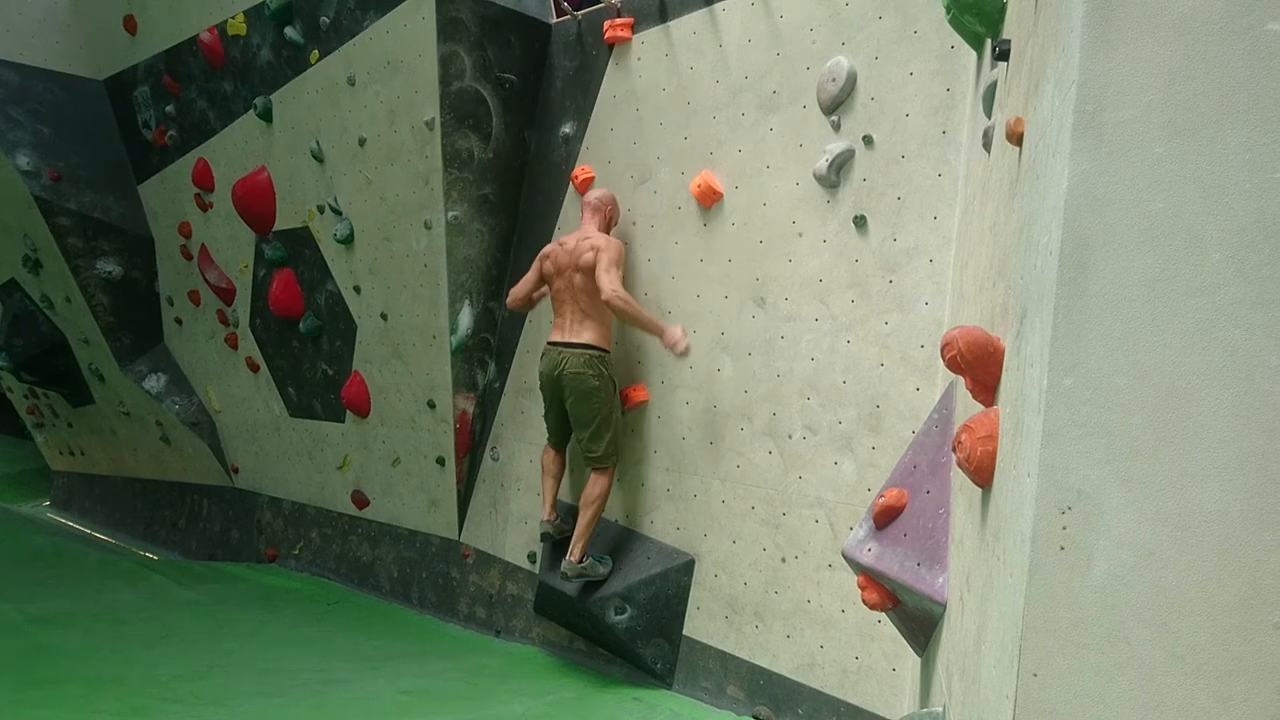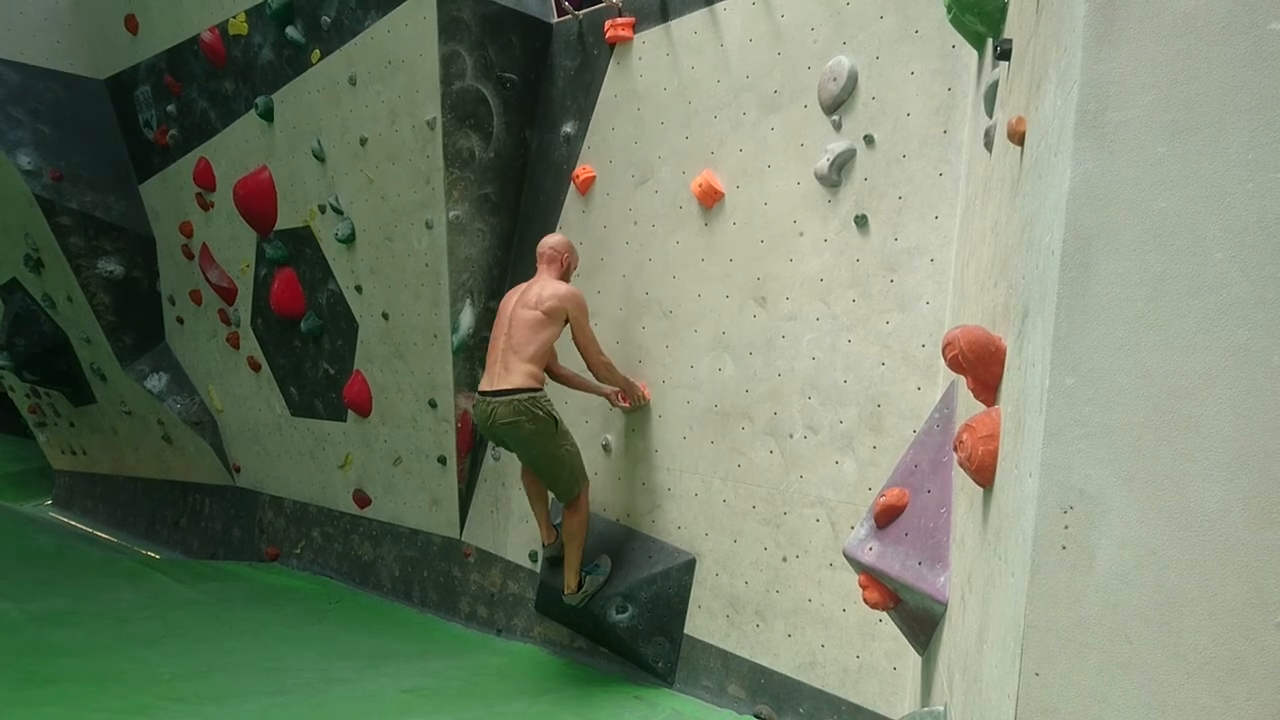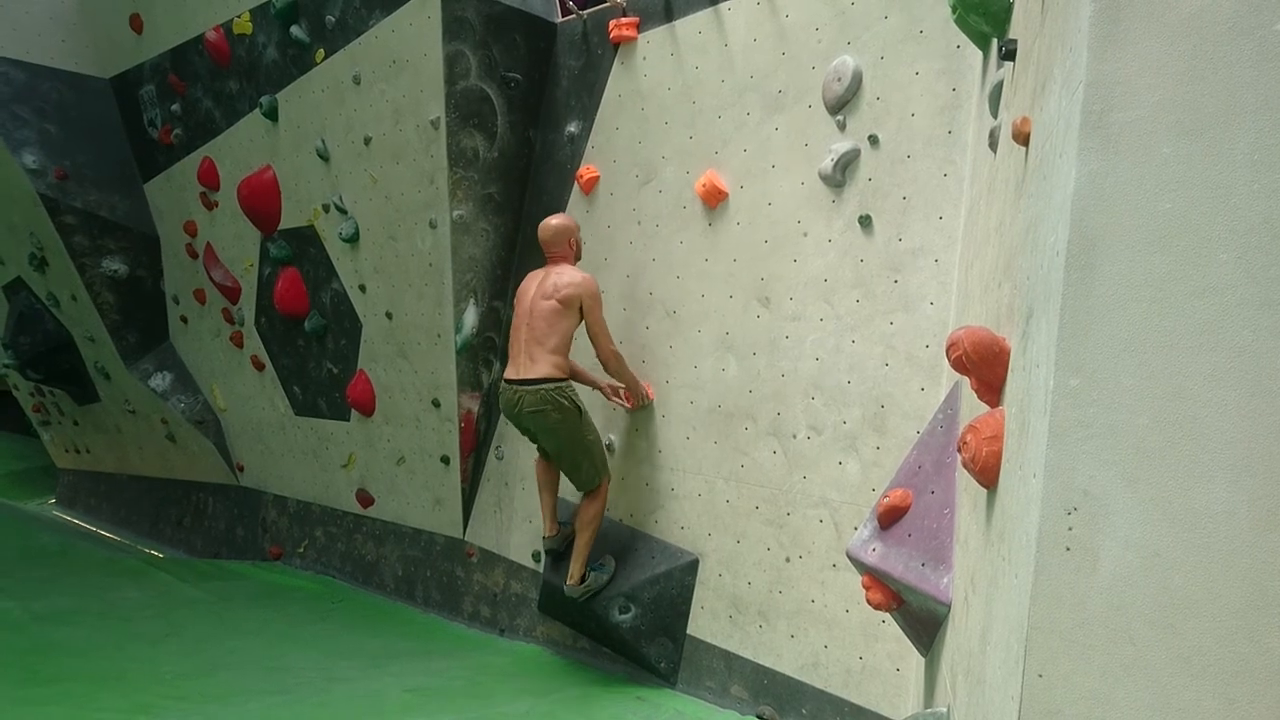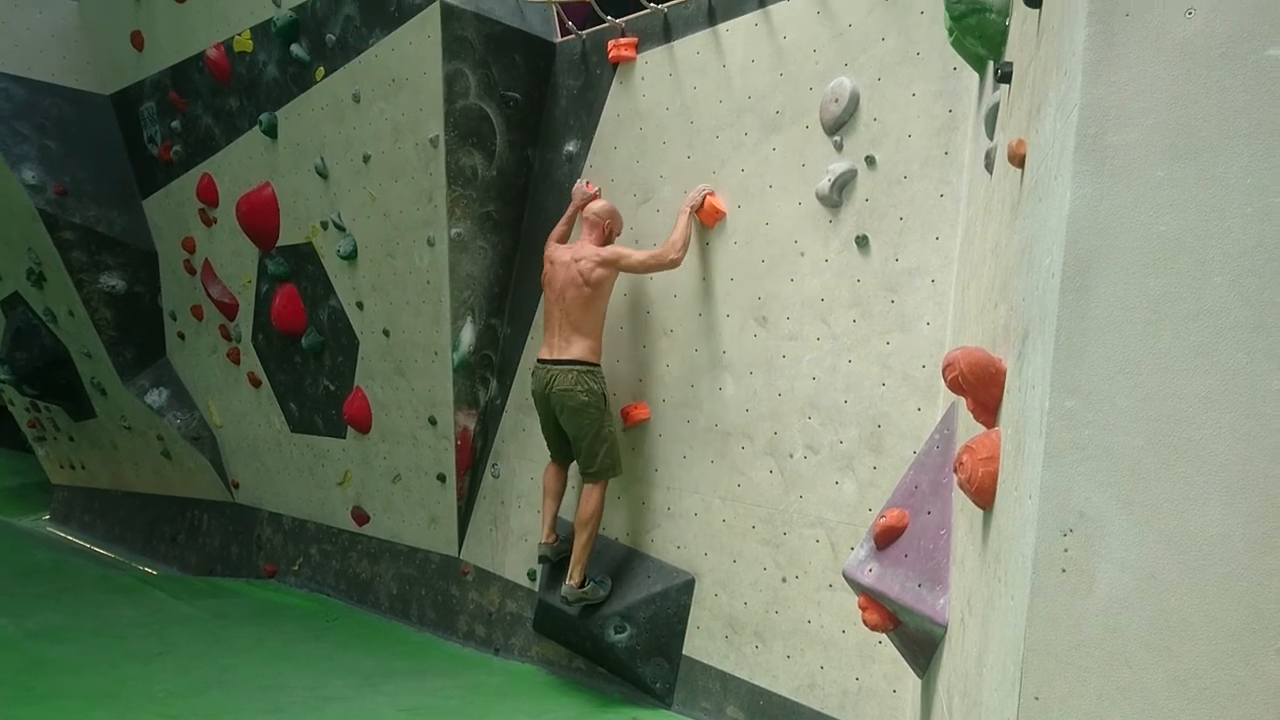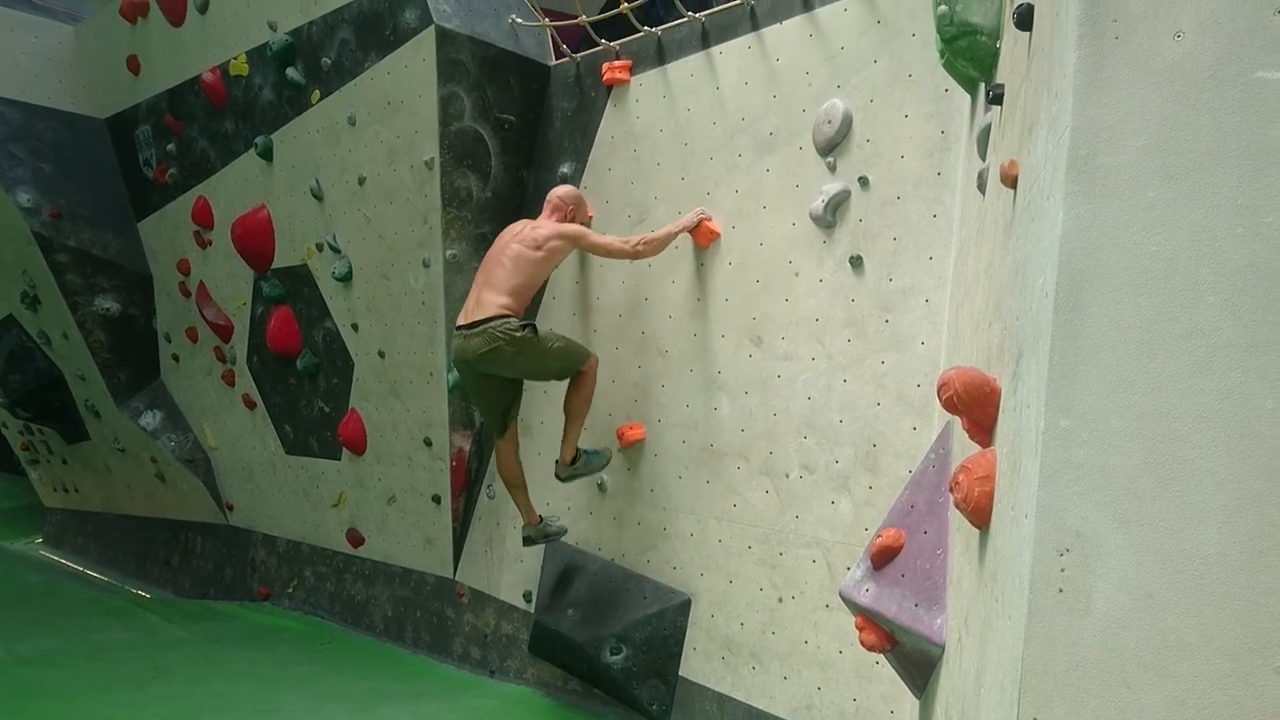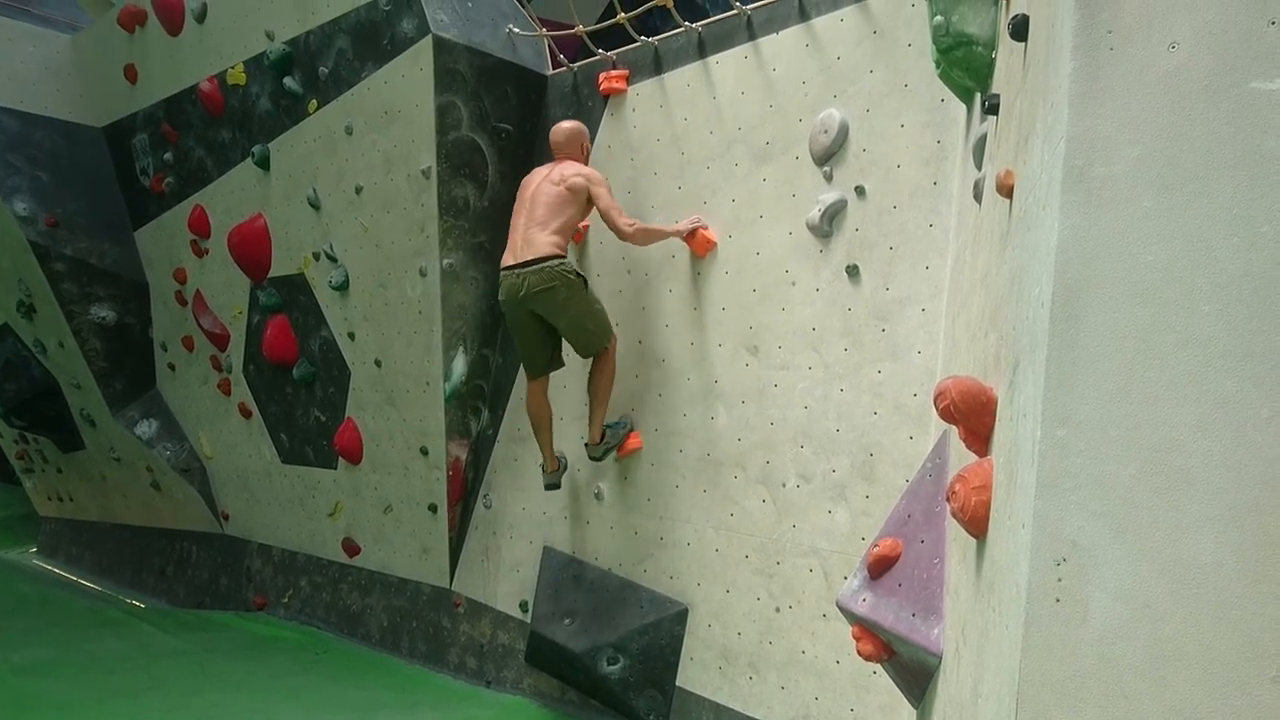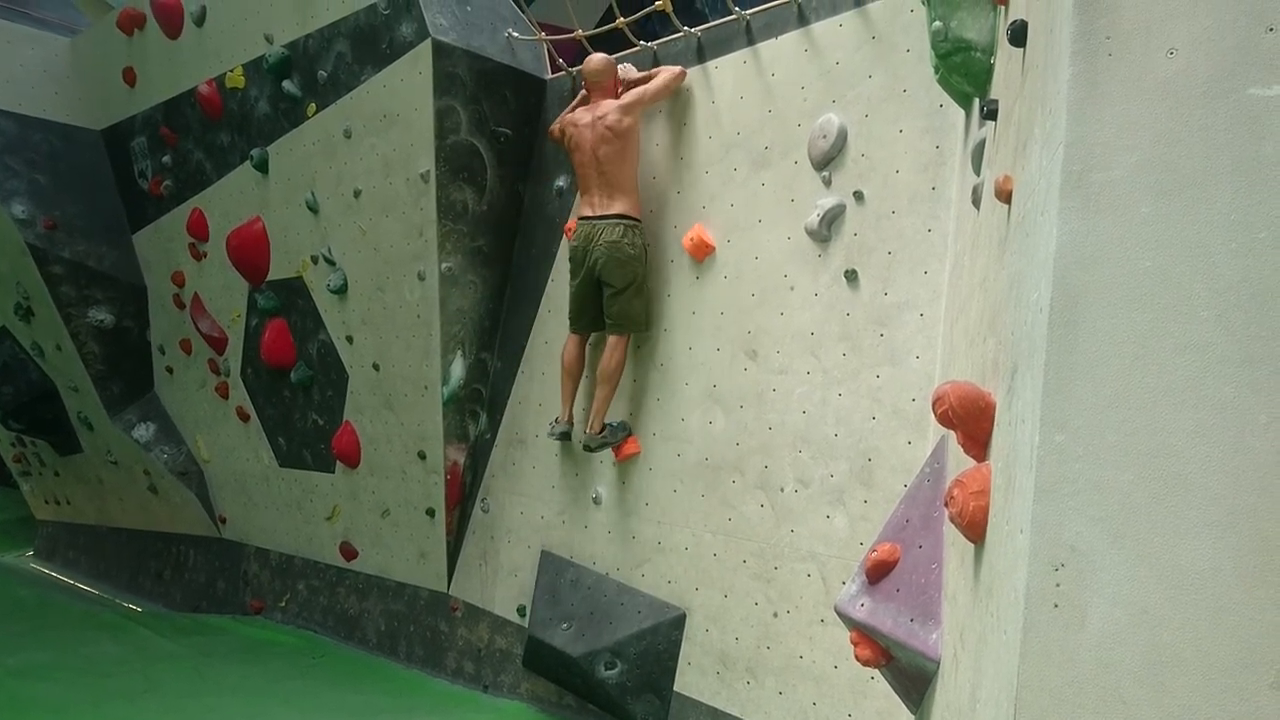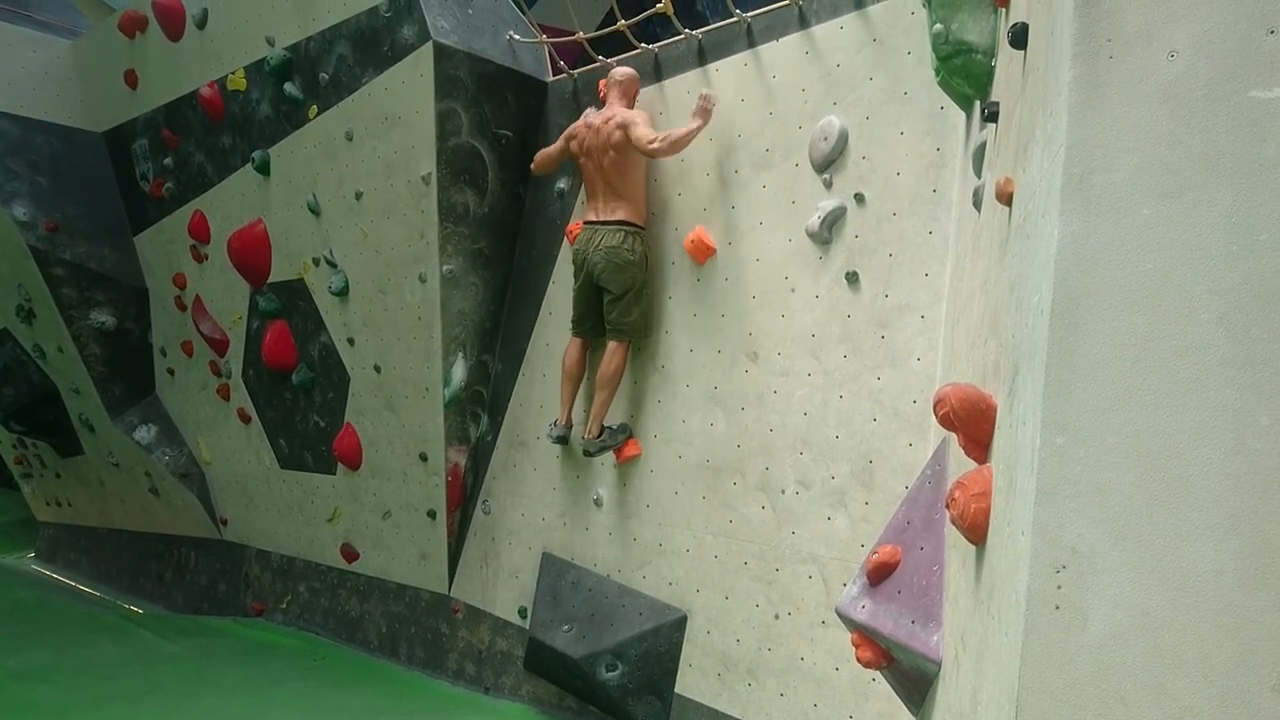
dt=0.5s
person 1, frame 1
left shoulder: (551, 251)
right shoulder: (606, 245)
left elbow: (514, 301)
right elbow: (611, 294)
right wrist: (663, 330)
left hip: (551, 357)
right hip: (587, 361)
left knee: (556, 441)
right knee: (602, 464)
left ankle: (548, 517)
right ankle: (576, 557)
person 1, frame 2
left shoulder: (513, 295)
right shoulder: (567, 295)
right elbow: (597, 363)
left wrist: (603, 391)
right wrist: (629, 386)
left hip: (484, 407)
right hip: (521, 406)
left knee: (532, 455)
right knee: (576, 492)
left ankle: (549, 539)
right ankle: (574, 584)
person 1, frame 3
left shoulder: (526, 284)
right shoulder: (580, 282)
right elbow: (607, 356)
left wrist: (598, 384)
right wrist: (635, 385)
left hip: (511, 394)
right hip: (548, 395)
left knee: (549, 450)
right knee: (595, 483)
left ankle: (551, 531)
right ankle: (577, 577)
person 1, frame 4
left shoulder: (553, 256)
right shoulder: (605, 257)
right elbow: (671, 256)
left wrist: (575, 205)
right wrist: (687, 209)
left hip: (543, 373)
right hip: (579, 378)
left knee: (559, 458)
right knee: (595, 477)
left ankle: (548, 539)
right ankle: (576, 580)
person 1, frame 5
left shoulder: (515, 228)
right shoulder: (564, 232)
right elbow: (633, 248)
right wrist: (682, 225)
left hip: (464, 340)
right hip: (498, 332)
left knee: (504, 435)
right knee: (586, 364)
left ankle: (531, 522)
right ankle: (569, 457)
person 1, frame 6
left shoulder: (533, 177)
right shoulder: (586, 176)
right elbow: (627, 231)
right wrist: (677, 229)
left hip: (508, 280)
right hip: (548, 273)
left knee: (536, 377)
right knee: (604, 347)
left ankle: (550, 465)
right ankle: (596, 438)
person 1, frame 7
left shoulder: (571, 124)
right shoulder: (626, 107)
left elbow: (554, 129)
right elbow: (676, 73)
left wrist: (585, 94)
right wrist: (635, 77)
left hip: (584, 233)
right hip: (621, 233)
left knee: (578, 331)
right knee: (618, 333)
left ankle: (564, 418)
right ankle: (596, 428)
person 1, frame 8
left shoulder: (578, 130)
right shoulder: (630, 119)
left elbow: (538, 166)
right elbow: (656, 146)
right wrist: (699, 122)
left hip: (587, 238)
right hip: (623, 240)
left knee: (580, 335)
right knee: (618, 339)
left ankle: (562, 421)
right ankle: (594, 432)
